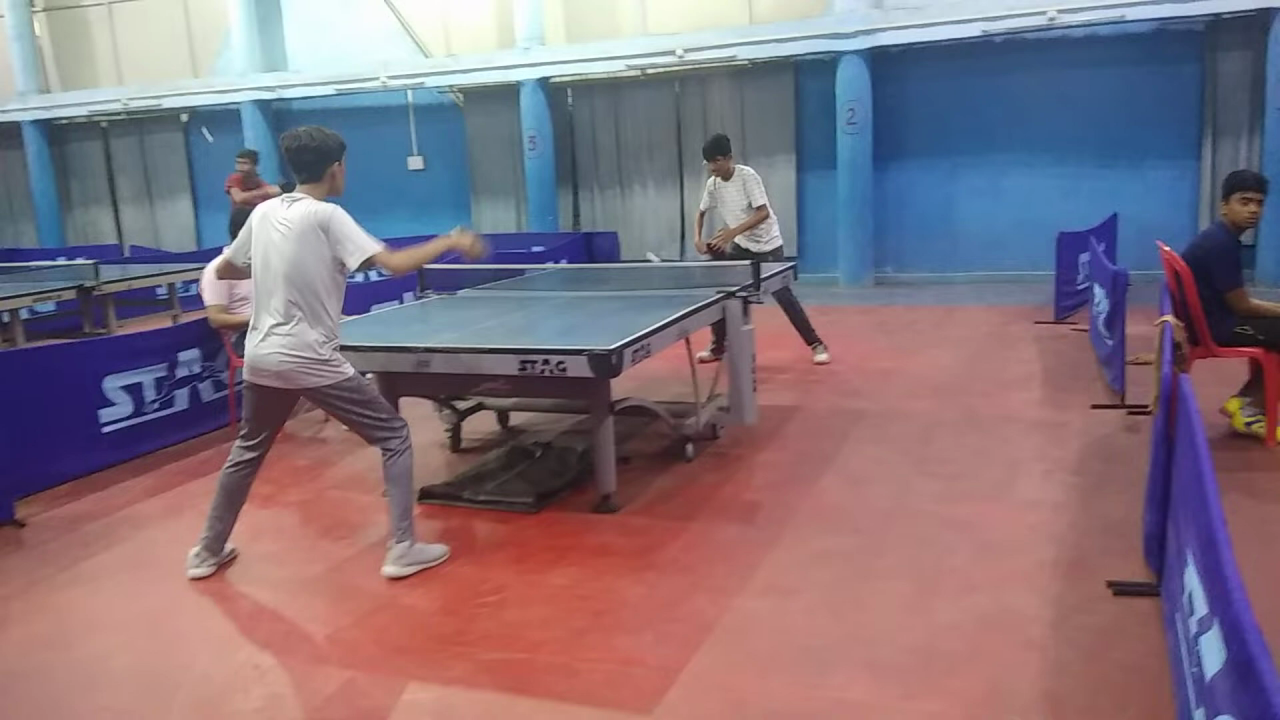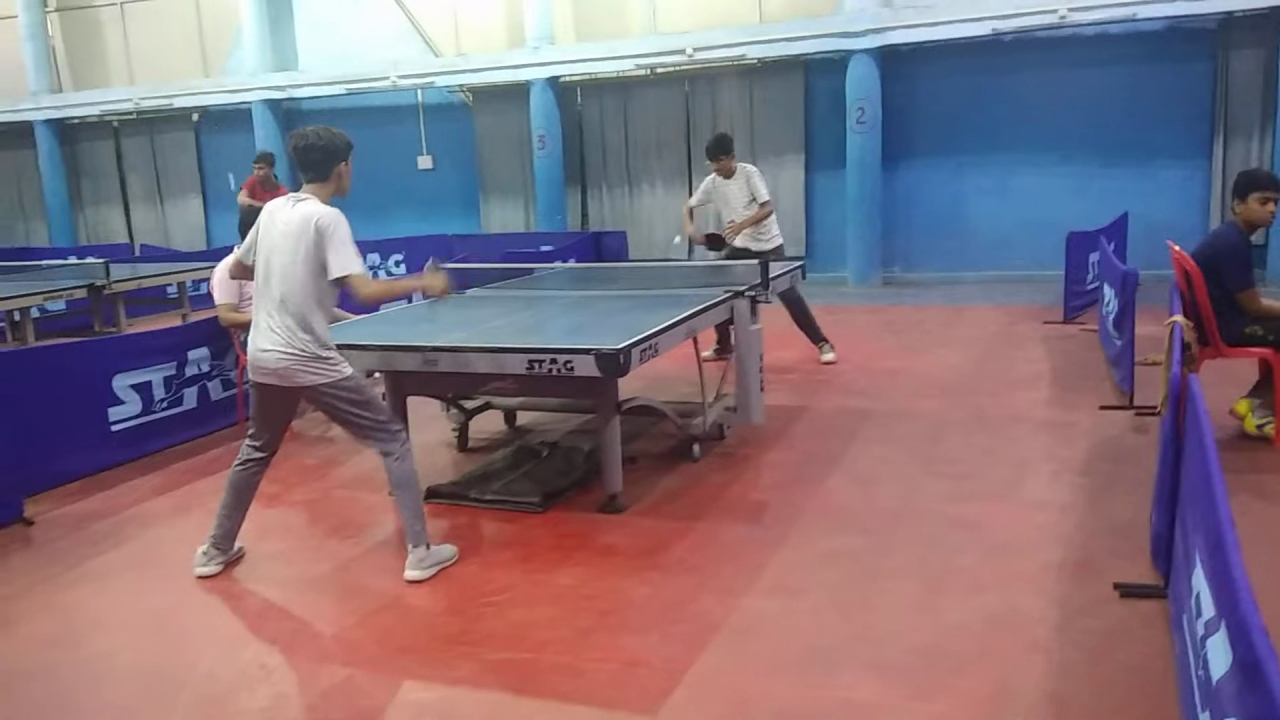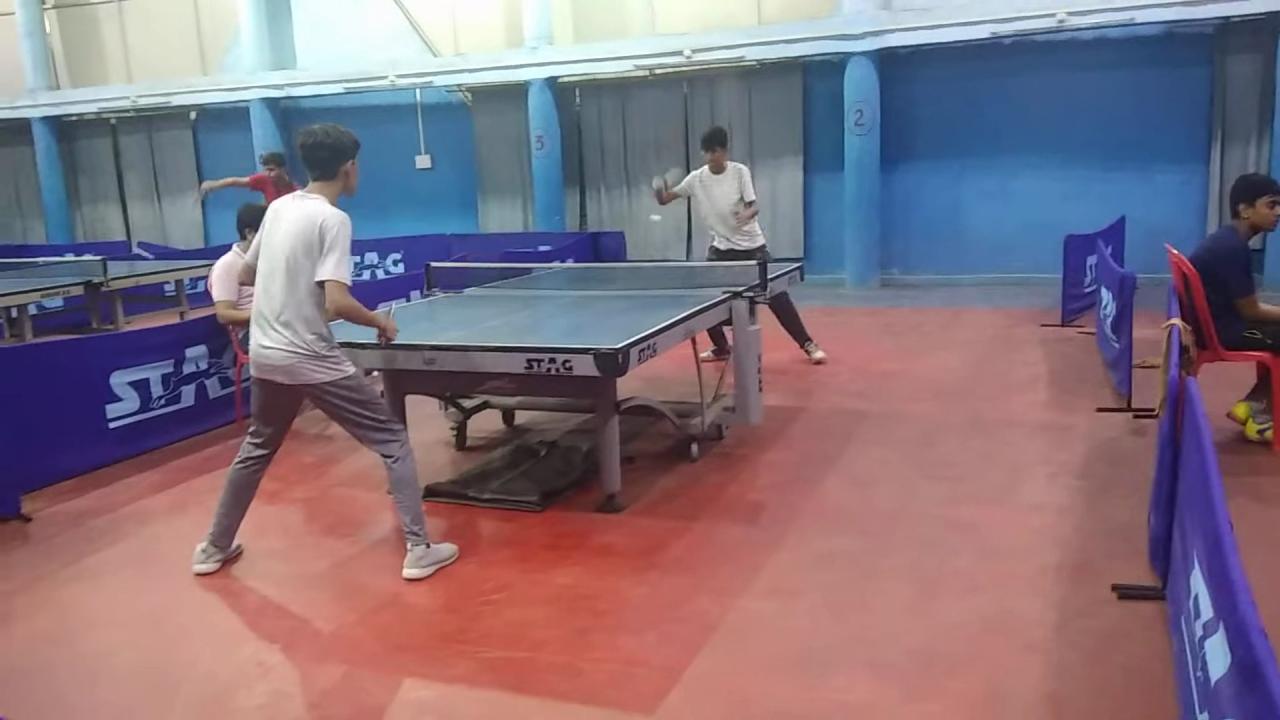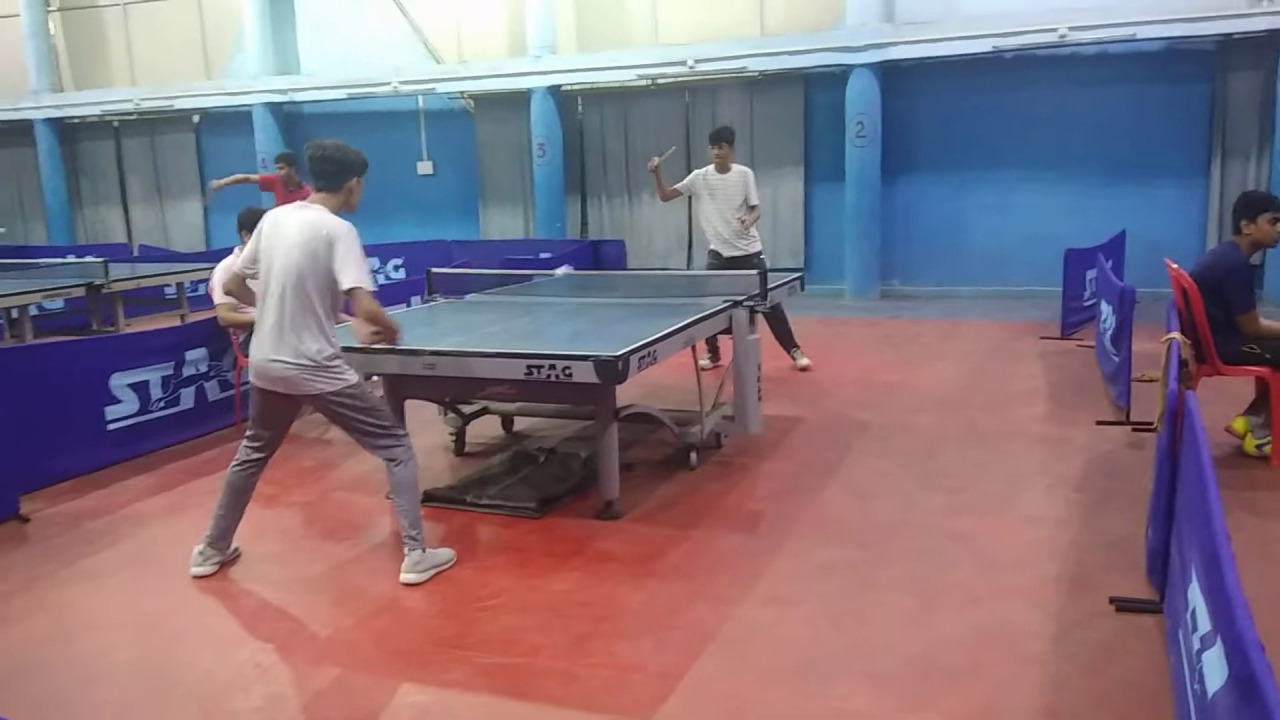
dt=0.2s
person 1, frame 1
left shoulder: (262, 213)
right shoulder: (326, 217)
left elbow: (224, 270)
right elbow: (394, 264)
right wrist: (451, 241)
left hip: (262, 360)
right hip: (313, 362)
left knee: (247, 451)
right knee: (394, 436)
left ankle: (208, 551)
right ankle: (403, 549)
person 1, frame 2
left shoulder: (271, 210)
right shoulder: (328, 218)
left elbow: (237, 271)
right elbow: (364, 292)
right wrist: (423, 283)
left hip: (263, 358)
right hip: (311, 362)
left knee: (256, 451)
right knee: (393, 440)
left ankle: (216, 549)
right ankle: (420, 552)
person 1, frame 3
left shoulder: (277, 207)
right shoulder: (331, 219)
left elbow: (246, 277)
right elbow: (338, 303)
right wrist: (381, 322)
left hip: (266, 356)
right hip: (313, 360)
left knee: (257, 448)
right knee: (393, 441)
left ankle: (214, 547)
right ankle: (418, 550)
person 1, frame 4
left shoulder: (272, 219)
right shoulder: (337, 231)
left elbow: (234, 286)
right elbow: (365, 308)
right wrist: (389, 328)
left hip: (266, 364)
right hip: (316, 369)
left knee: (253, 452)
right knee: (395, 446)
left ankle: (212, 549)
right ankle: (415, 554)
person 2, frame 1
left shoulder: (1220, 237)
right shoulder: (1221, 244)
left elbow: (1236, 299)
right elbow: (1241, 305)
left wrist: (1272, 308)
left hip: (1208, 317)
right hip: (1213, 326)
left knee: (1269, 325)
right knee: (1272, 329)
left ankle: (1244, 399)
right ankle: (1251, 410)
person 2, frame 2
left shoulder: (1229, 236)
right shoulder: (1233, 244)
left elbow: (1247, 300)
right elbow: (1252, 305)
left hip: (1216, 318)
right hip: (1223, 327)
left ankle: (1254, 401)
person 2, frame 3
left shoulder: (1225, 239)
right shoulder: (1234, 248)
left elbow: (1245, 304)
right elbow: (1250, 311)
left hip: (1214, 321)
right hip: (1220, 330)
left ankle: (1252, 404)
person 2, frame 4
left shoulder: (1226, 254)
right shoulder: (1236, 264)
right elbow: (1251, 327)
left hip: (1212, 336)
right hip: (1219, 345)
left ankle: (1250, 419)
person 3, frame 1
left shoulder: (747, 176)
right shoulder: (712, 184)
left elbow: (763, 213)
right elbow: (701, 212)
left wrist: (733, 231)
right wrist: (698, 237)
left hip: (767, 246)
right hip: (739, 247)
left knee: (784, 296)
left ankle: (816, 344)
right ankle: (718, 346)
person 3, frame 2
left shoulder: (750, 173)
right shoulder: (711, 183)
left elbow: (768, 208)
right elbow: (689, 207)
left wrist: (743, 224)
right wrist: (689, 229)
left hip: (769, 246)
right hip: (739, 247)
left knee: (789, 295)
left ankle: (822, 343)
right ankle: (724, 346)
person 3, frame 3
left shoulder: (740, 172)
right shoulder: (697, 178)
left elbow: (754, 205)
right elbow: (665, 199)
left wrist: (747, 215)
right wrist: (659, 189)
left hip: (752, 246)
right hip: (720, 248)
left knee: (776, 295)
left ankle: (807, 343)
right ankle: (721, 347)
person 3, frame 4
left shoulder: (745, 174)
right shoulder: (700, 177)
left elbow: (756, 209)
right elbow: (666, 195)
left wrist: (750, 220)
right wrist: (656, 174)
left hip: (749, 251)
right hip: (718, 253)
left ankle: (794, 350)
right ankle: (713, 353)
